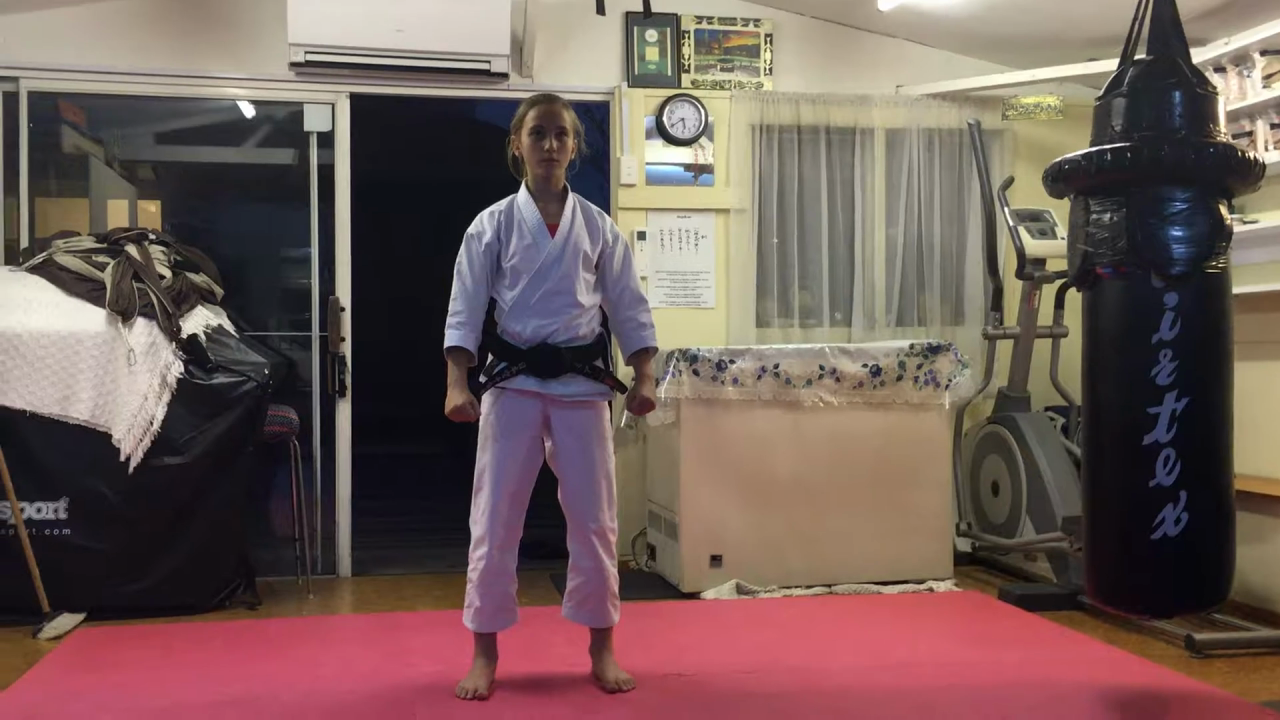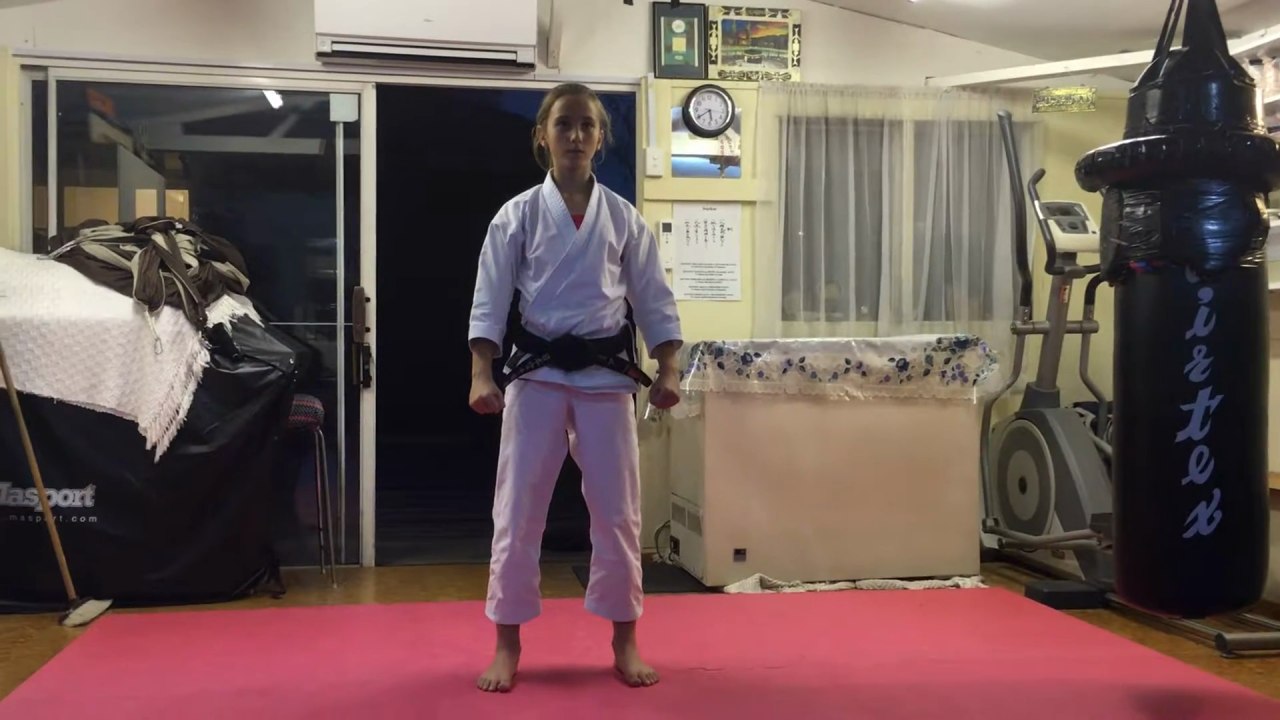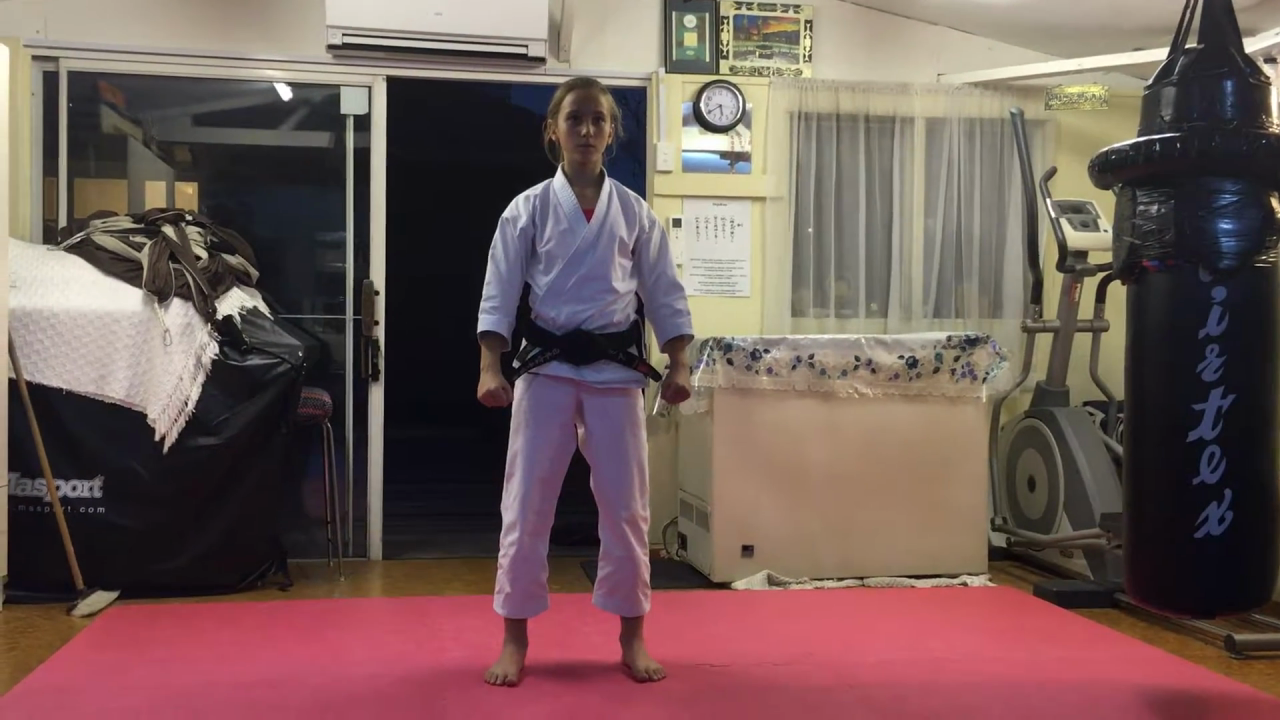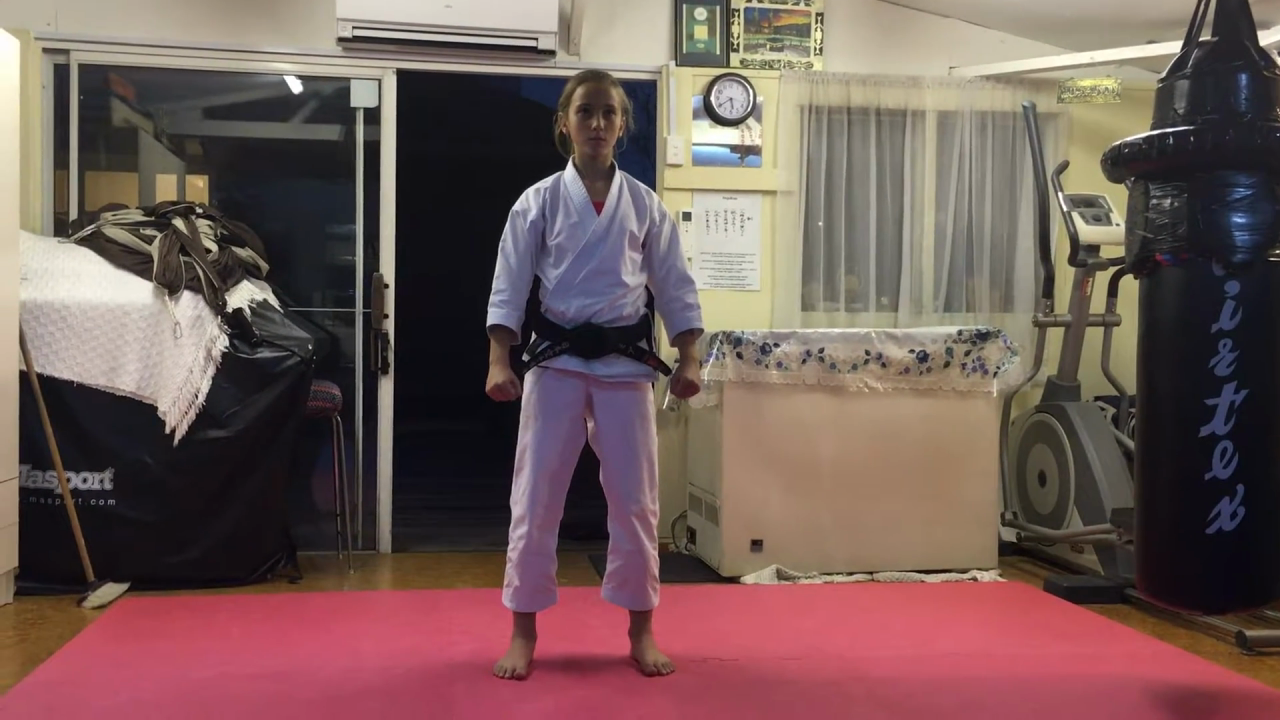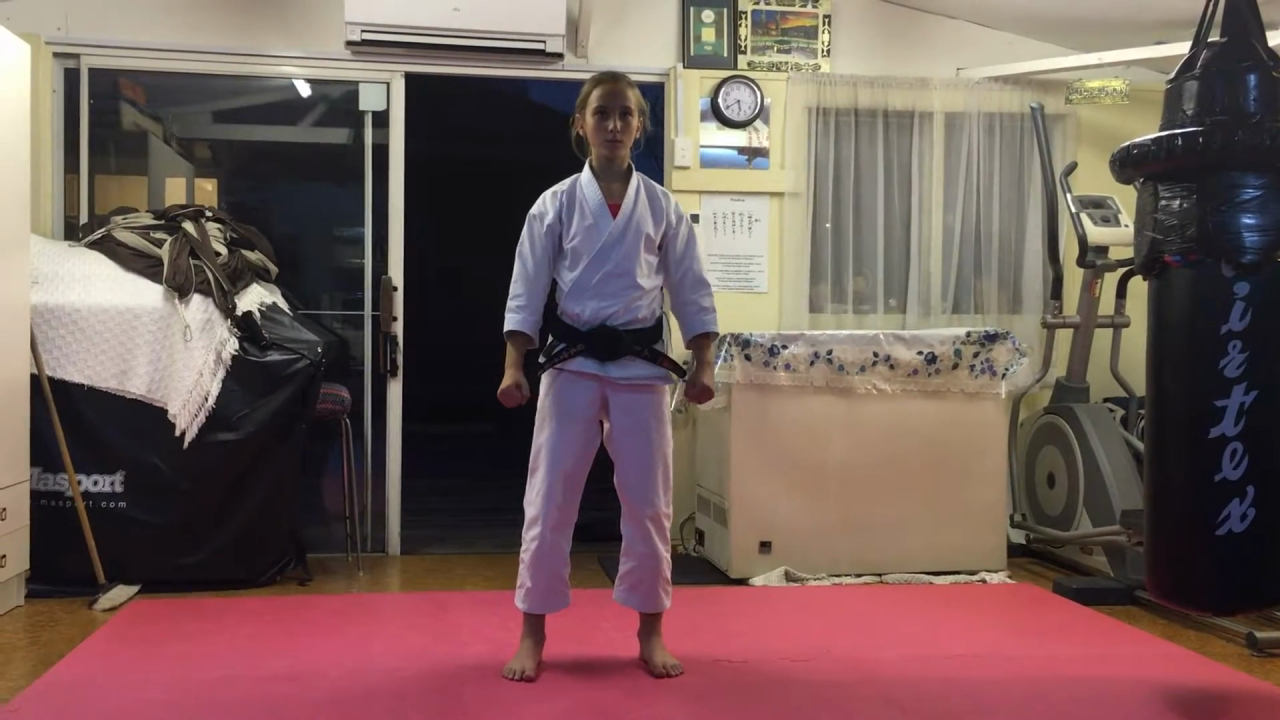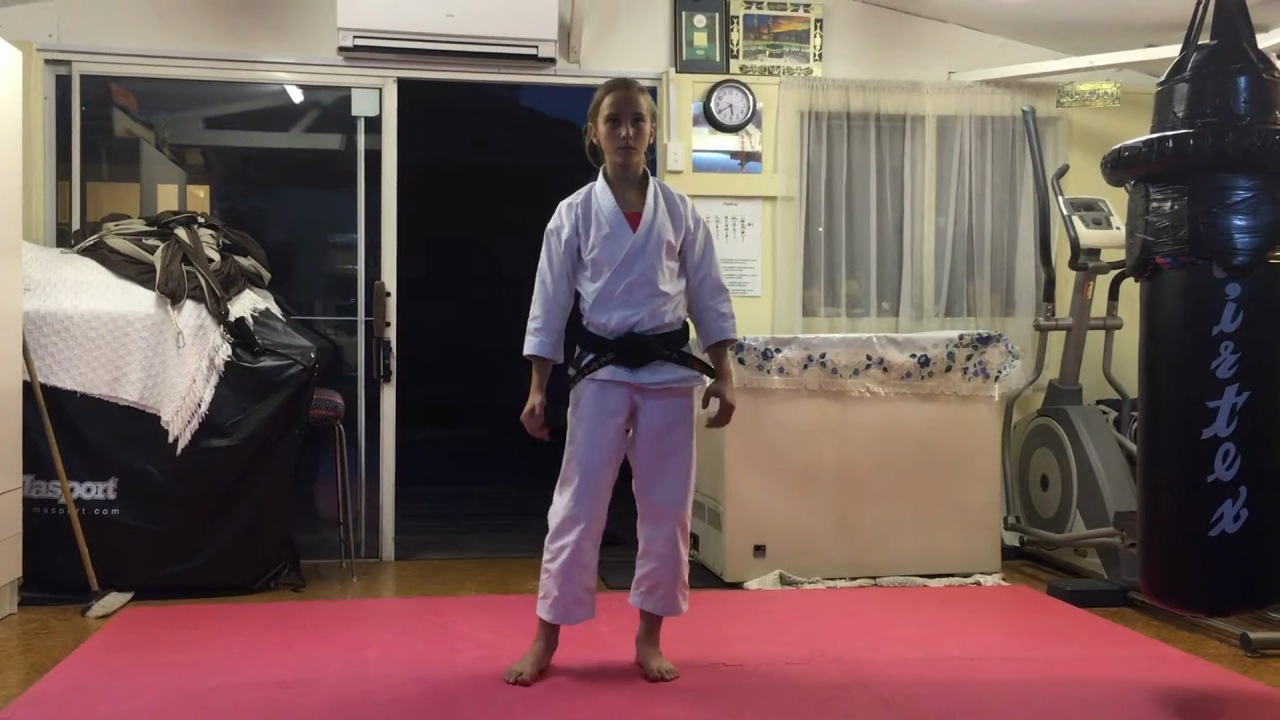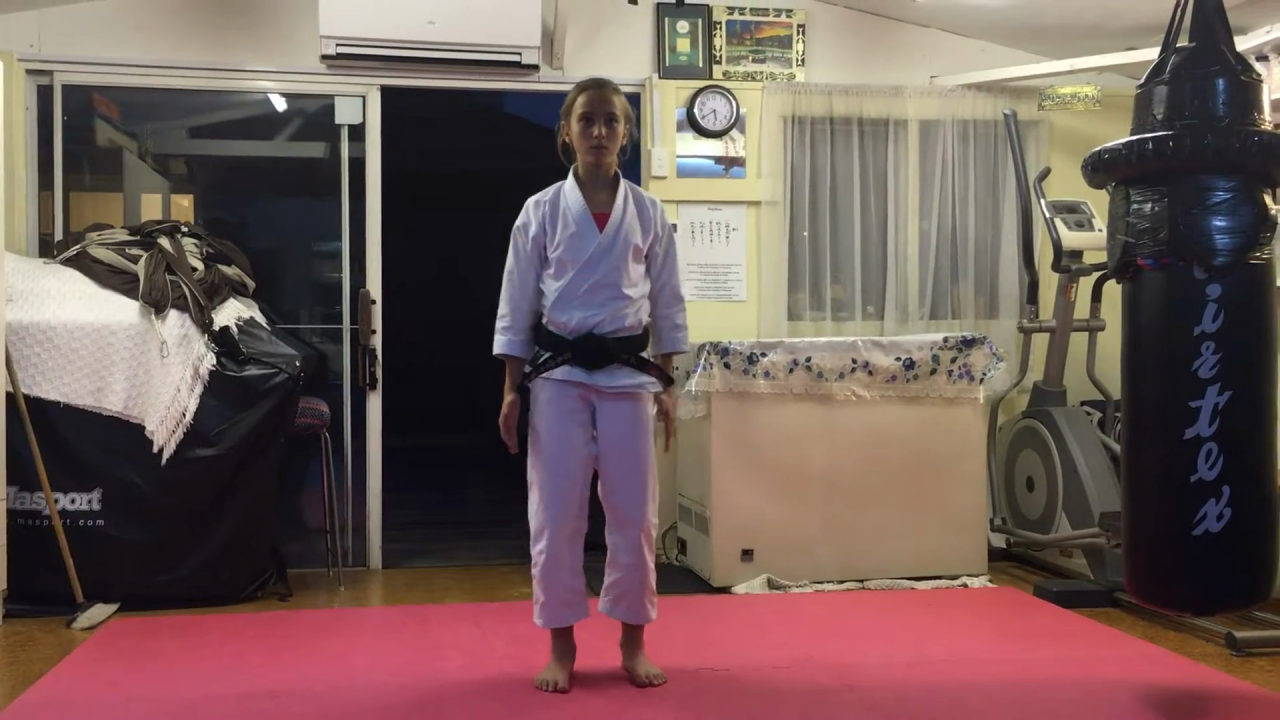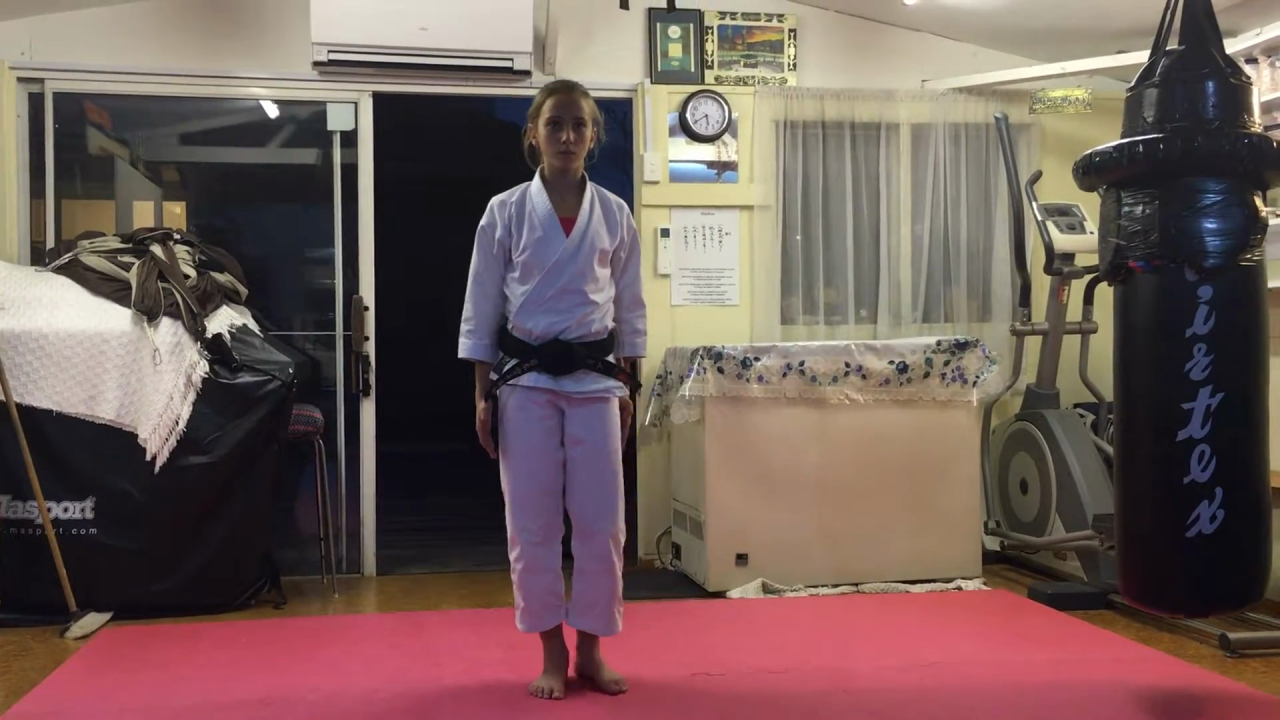
dt=0.5s
person 1, frame 1
left shoulder: (598, 227)
right shoulder: (493, 224)
left elbow: (628, 306)
right elbow: (466, 307)
left wrist: (644, 377)
right wrist: (457, 384)
left hip: (582, 382)
right hip: (514, 381)
left knee: (594, 516)
right knee: (496, 516)
left ankle: (601, 647)
right ankle: (485, 651)
person 1, frame 2
left shoulder: (624, 217)
right shoulder: (518, 214)
left elbow: (653, 298)
right elbow: (490, 298)
left wrist: (668, 370)
right wrist: (481, 375)
left hip: (606, 375)
right hip: (536, 373)
left knee: (617, 510)
right knee: (518, 509)
left ankle: (624, 640)
right ankle: (507, 643)
person 1, frame 3
left shoulder: (634, 212)
right shoulder: (529, 208)
left elbow: (664, 292)
right elbow: (500, 292)
left wrist: (678, 365)
right wrist: (490, 367)
left hip: (615, 369)
right hip: (546, 367)
left knee: (625, 504)
right knee: (527, 503)
left ankle: (632, 635)
right ankle: (514, 637)
person 1, frame 4
left shoulder: (644, 205)
right shoulder: (539, 201)
left elbow: (674, 285)
right elbow: (509, 286)
left wrist: (688, 359)
right wrist: (499, 362)
left hip: (625, 363)
right hip: (556, 360)
left knee: (635, 498)
right knee: (536, 496)
left ankle: (641, 628)
right ankle: (523, 630)
person 1, frame 5
left shoulder: (661, 206)
right shoulder: (556, 204)
left elbow: (691, 289)
right elbow: (527, 289)
left wrist: (702, 364)
right wrist: (514, 364)
left hip: (642, 364)
right hip: (573, 362)
left knee: (648, 500)
right knee: (551, 497)
left ankle: (650, 631)
right ankle: (533, 632)
person 1, frame 6
left shoulder: (679, 211)
right shoulder: (574, 213)
left elbow: (709, 296)
right elbow: (550, 302)
left wrist: (722, 375)
right wrist: (538, 387)
left hip: (669, 371)
right hip: (602, 370)
left knee: (666, 507)
right knee: (579, 503)
left ankle: (649, 637)
right ankle: (546, 636)
person 1, frame 7
left shoulder: (647, 212)
right shoulder: (542, 210)
left elbow: (668, 304)
right elbow: (517, 303)
left wrist: (664, 385)
right wrist: (512, 388)
left hip: (627, 372)
right hip: (558, 373)
left knee: (634, 512)
right knee: (556, 512)
left ankle: (632, 642)
right ankle: (561, 645)
person 1, frame 8
left shoulder: (614, 214)
right shoulder: (506, 211)
left elbow: (630, 307)
right elbow: (482, 307)
left wrist: (626, 388)
right wrist: (483, 394)
left hip: (594, 379)
right hip: (526, 379)
left knee: (600, 519)
right knee: (533, 521)
left ankle: (590, 648)
right ankle: (553, 652)
